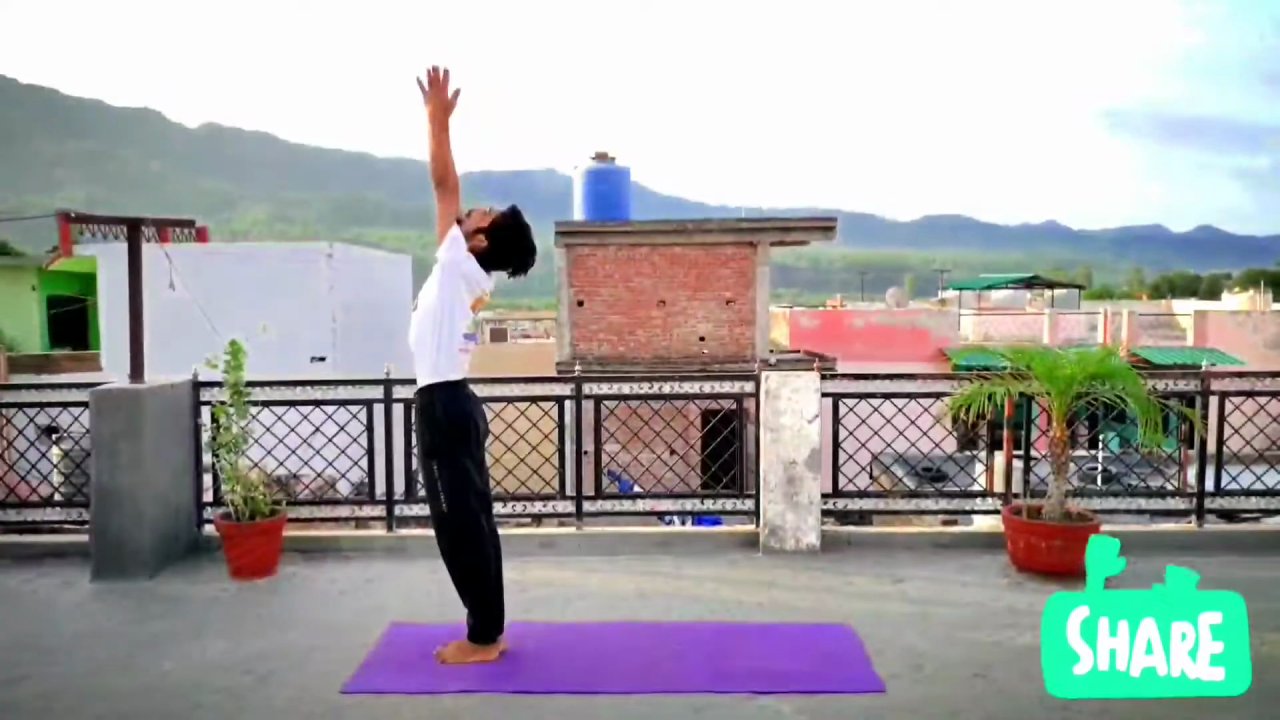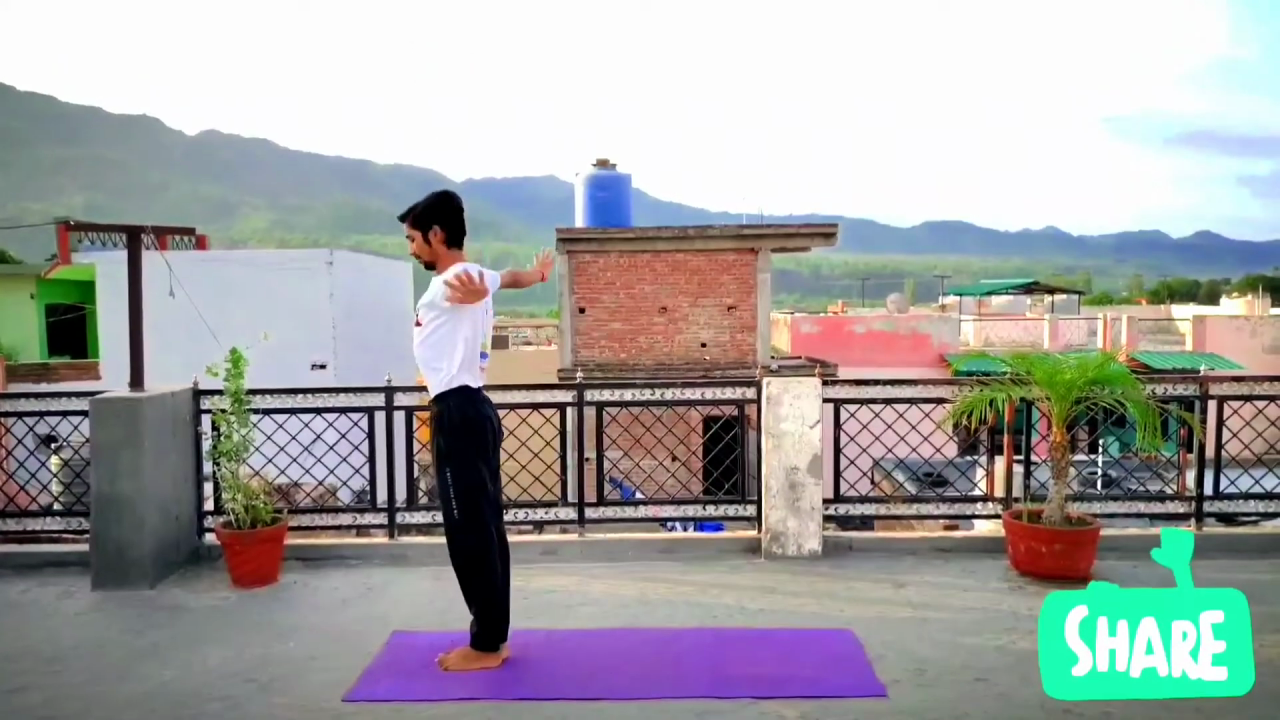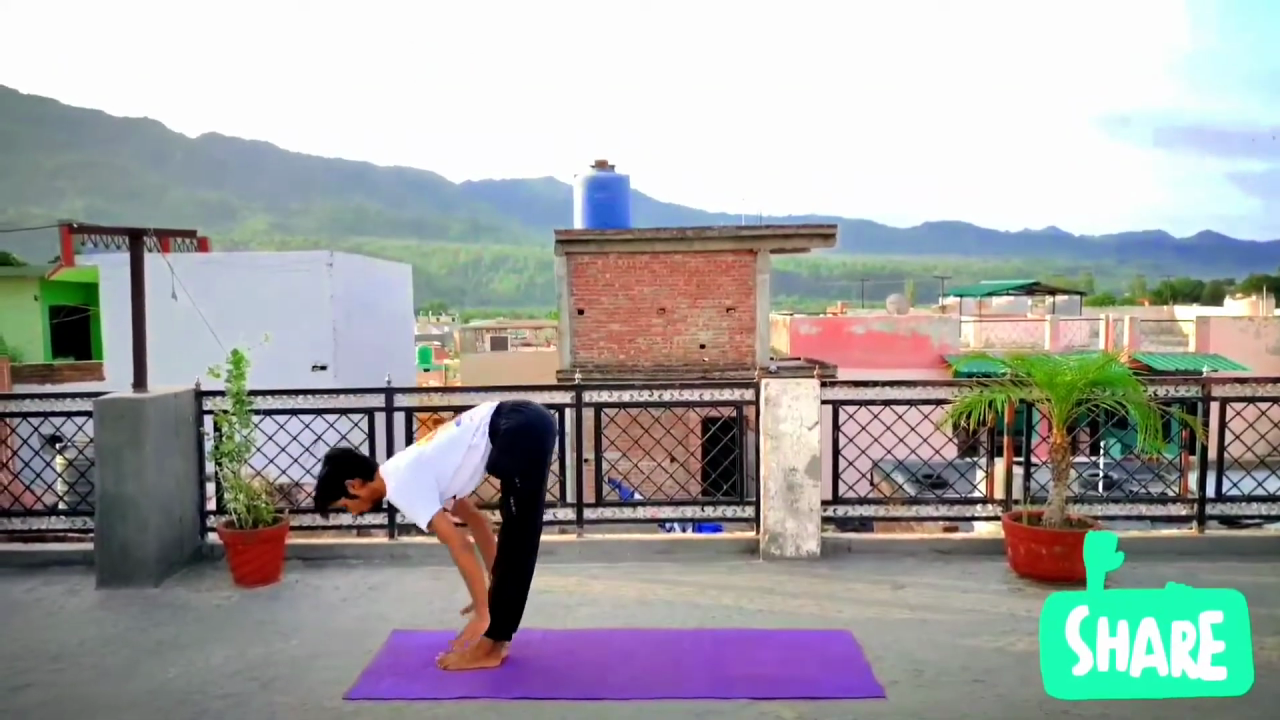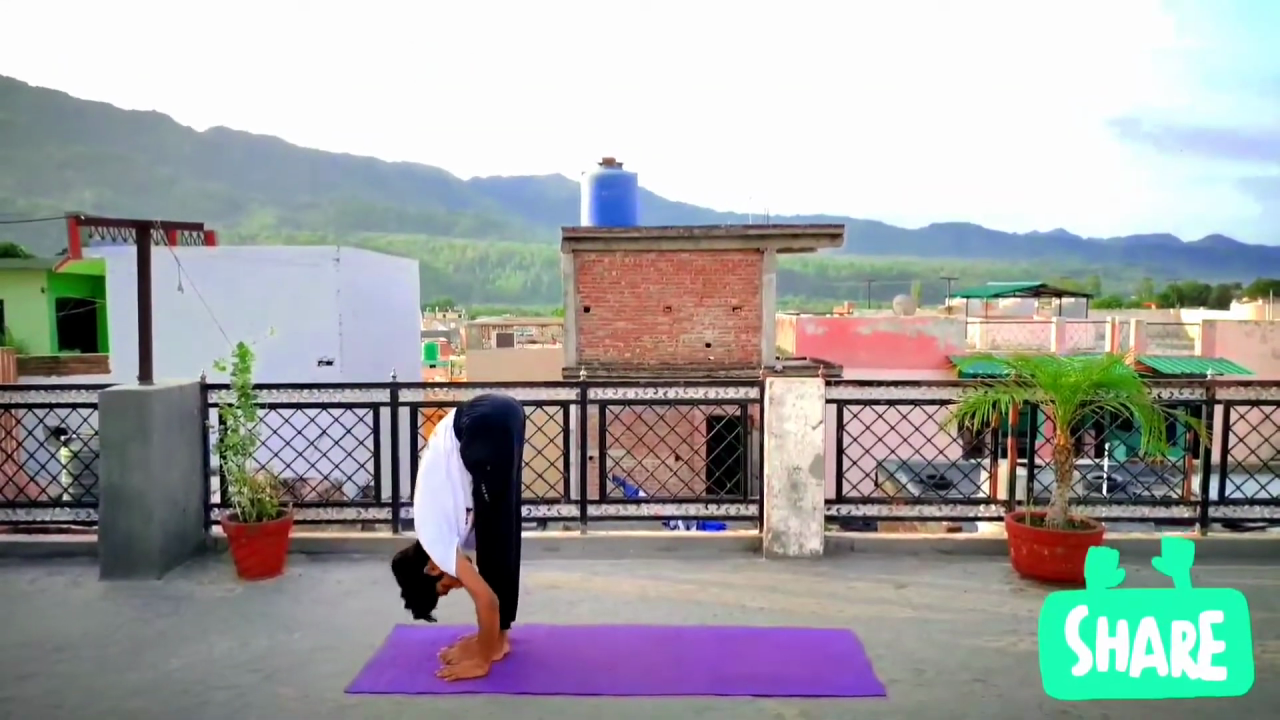
dt=0.7s
person 1, frame 1
left shoulder: (459, 267)
right shoulder: (472, 274)
left elbow: (444, 185)
right elbow: (450, 191)
left wrist: (437, 117)
right wrist: (440, 118)
left hip: (441, 408)
right hip: (457, 405)
left knee: (460, 526)
right knee: (472, 522)
left ankle: (482, 639)
right ankle: (487, 629)
person 1, frame 2
left shoulder: (452, 279)
right shoulder: (474, 275)
left elbow: (469, 284)
right elbow: (509, 277)
left wrist: (471, 292)
right wrist: (536, 274)
left hip: (458, 413)
right hip: (472, 412)
left knee: (470, 533)
right knee: (483, 530)
left ankle: (486, 647)
right ankle: (493, 636)
person 1, frame 3
left shoulder: (400, 486)
right shoulder: (405, 472)
left elbow: (458, 546)
right elbow: (477, 522)
left wrist: (482, 610)
right wrist: (490, 590)
left hip: (521, 432)
right hip: (524, 424)
left knee: (517, 538)
right knee: (514, 536)
left ankle: (492, 645)
right ankle: (496, 638)
person 1, frame 4
left shoulder: (434, 539)
right shoulder: (439, 529)
left elbow: (486, 598)
left wrist: (482, 660)
right hip: (493, 416)
right knee: (500, 532)
left ankle: (494, 642)
right ankle: (497, 634)
